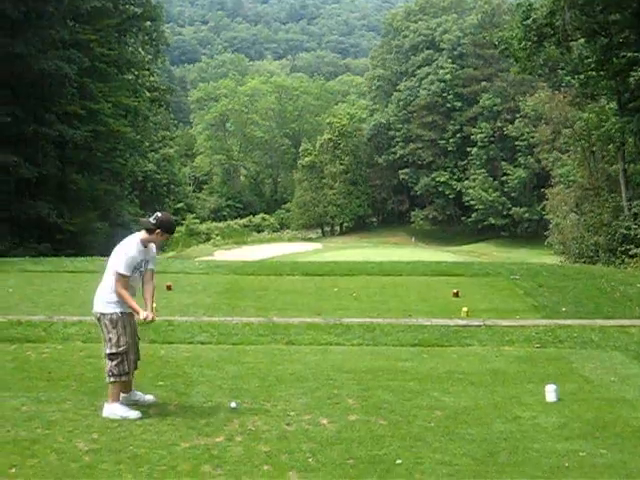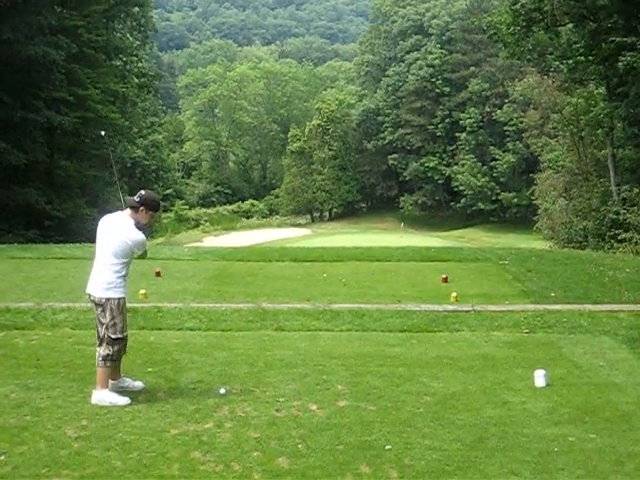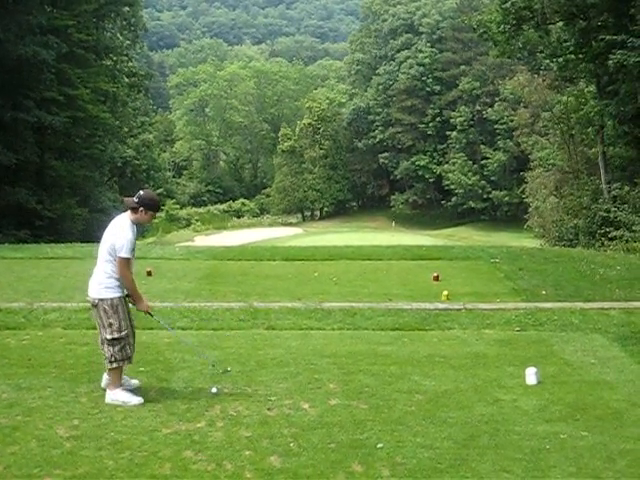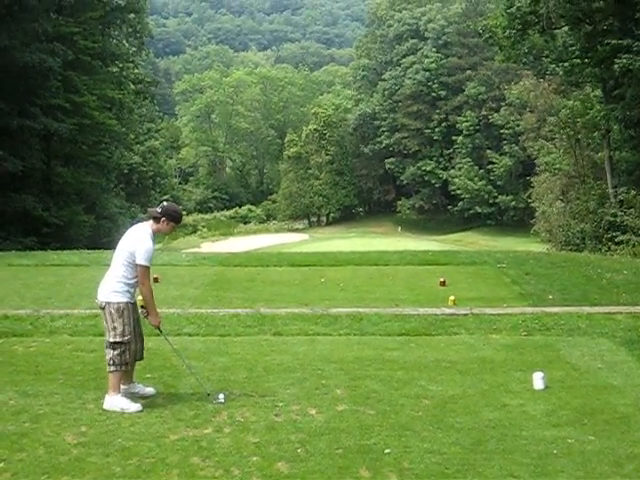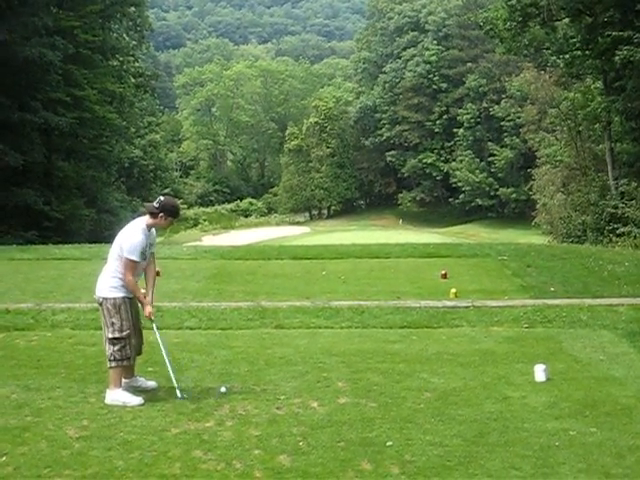
dt=1s
person 1, frame 1
left shoulder: (149, 249)
right shoulder: (129, 252)
left elbow: (149, 281)
right elbow: (120, 289)
left wrist: (149, 309)
right wrist: (139, 310)
left hip: (122, 307)
right hip: (110, 307)
left knee: (131, 350)
right knee: (119, 353)
left ankle: (127, 392)
right ankle: (112, 404)
person 1, frame 2
left shoulder: (107, 219)
right shoulder: (136, 236)
right elbow: (141, 257)
left hip: (99, 287)
right hip: (110, 292)
left knee: (116, 336)
right knee: (110, 339)
left ankle: (116, 379)
right ankle: (101, 391)
person 1, frame 3
left shoulder: (124, 220)
right shoulder: (125, 234)
right elbow: (125, 274)
left wrist: (131, 293)
right wrist: (139, 300)
left hip: (110, 289)
right hip: (107, 292)
left knee: (124, 335)
right knee: (117, 338)
left ankle: (112, 376)
right ankle: (114, 390)
person 1, frame 4
left shoulder: (141, 228)
right shoulder: (145, 243)
right elbow: (144, 283)
left wrist: (147, 305)
right wrist: (153, 313)
left hip: (121, 295)
right hip: (116, 297)
left knee: (133, 342)
right knee: (119, 344)
left ankle: (128, 384)
right ankle: (113, 396)
person 1, frame 5
left shoulder: (150, 232)
right shoulder: (134, 235)
left elbow: (151, 266)
right elbow: (127, 276)
left wrist: (149, 297)
right wrist: (144, 303)
left hip: (126, 292)
right hip: (113, 291)
left knee: (133, 335)
right knee: (120, 338)
left ankle: (129, 378)
right ankle: (114, 390)
